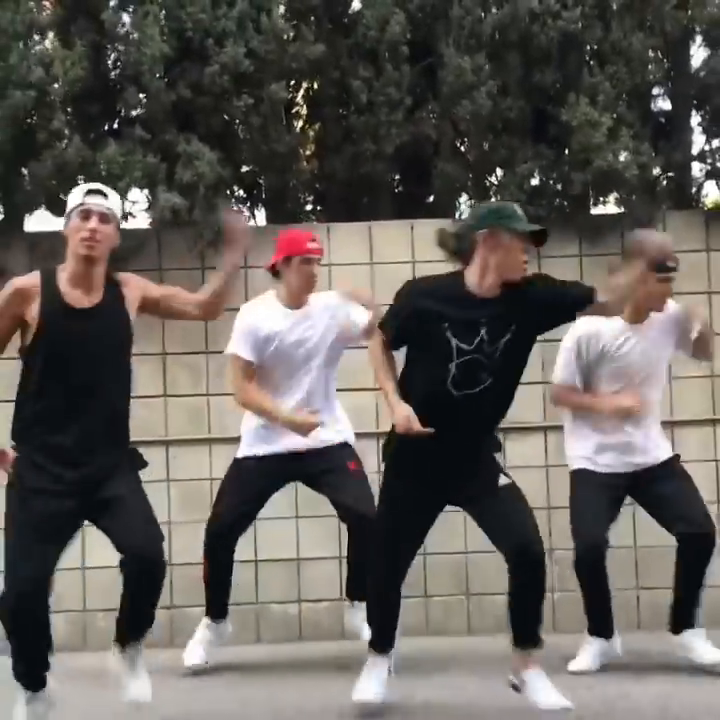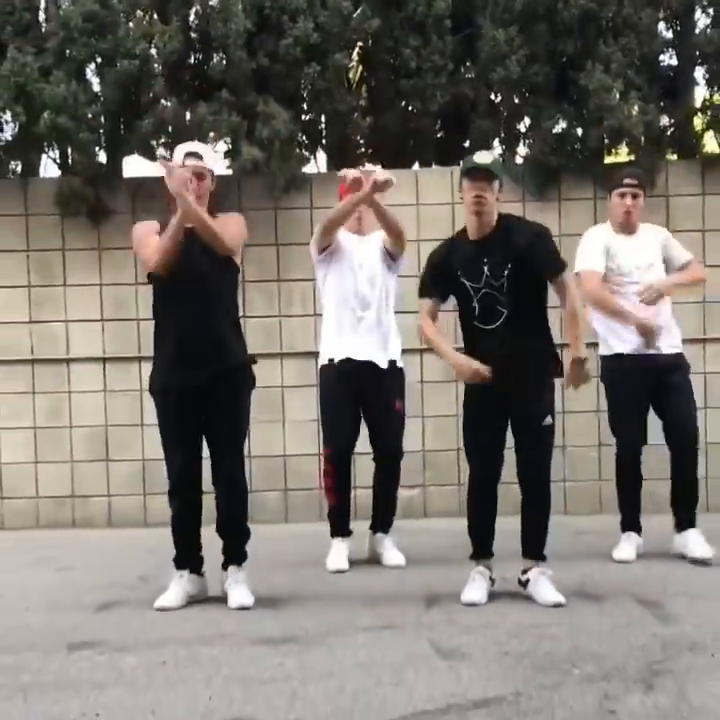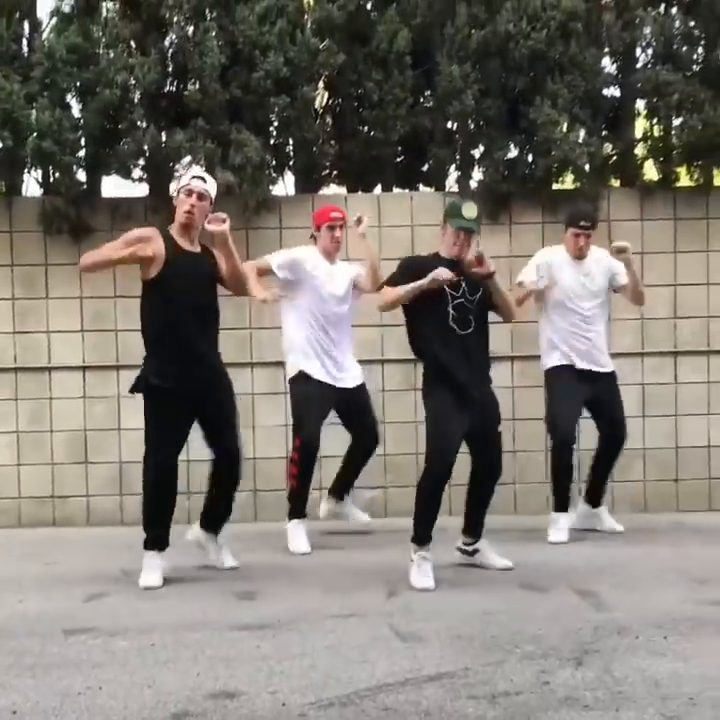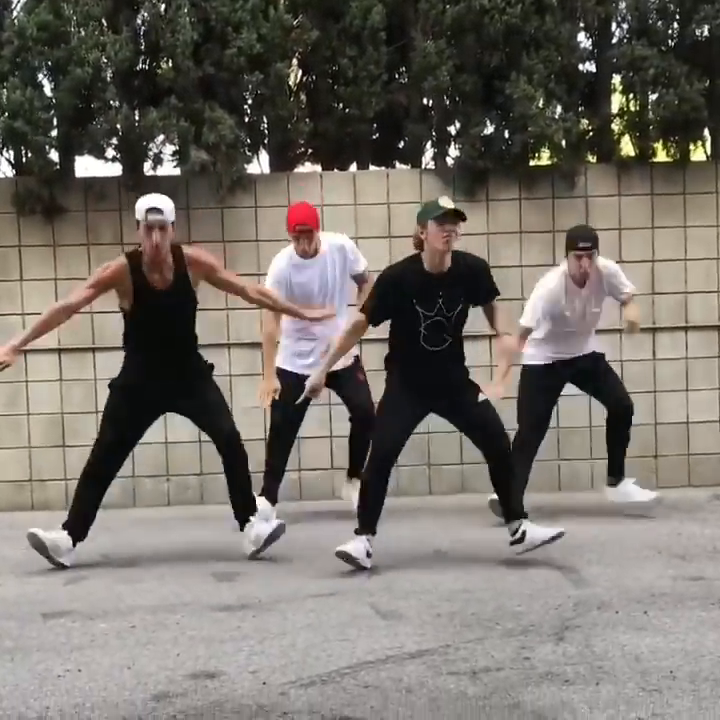
dt=1s
person 1, frame 1
left shoulder: (131, 291)
left elbow: (205, 307)
left wrist: (233, 254)
left hip: (110, 465)
left knee: (146, 559)
left ankle: (129, 646)
person 1, frame 2
left shoulder: (228, 223)
right shoulder: (148, 231)
left elbow: (225, 242)
right elbow: (160, 264)
left wrist: (188, 202)
right wrist: (177, 204)
left hip: (227, 369)
right hip: (173, 373)
left knee: (229, 472)
right knee: (182, 478)
left ankle: (234, 569)
right ankle: (188, 572)
person 1, frame 3
left shoulder: (210, 251)
right shoulder: (148, 239)
left elbow: (240, 287)
right elbow: (87, 262)
left wrist: (224, 238)
right wrist: (133, 255)
left hip: (209, 369)
right hip: (164, 373)
left knee: (229, 457)
right knee: (161, 461)
left ankle: (209, 532)
right ankle: (155, 552)
person 1, frame 4
left shoulder: (192, 260)
right shoulder: (120, 270)
left elbow: (245, 290)
right elbow: (66, 307)
left wrist: (299, 313)
left hip: (189, 373)
right hip: (138, 382)
left knee: (230, 443)
right knee: (104, 458)
left ankle: (250, 526)
right ankle: (69, 537)
person 2, frame 1
left shoulder: (533, 294)
right shoulder: (422, 296)
left elbow: (611, 301)
right elbow: (381, 344)
right wrist: (394, 403)
left hip: (477, 459)
right hip: (416, 460)
left knee: (528, 552)
right knee: (390, 565)
left ankle: (527, 667)
right ankle: (378, 658)
person 2, frame 2
left shoulder: (529, 236)
right shoulder: (446, 255)
left elbow: (567, 290)
right elbow: (425, 319)
left wrist: (578, 352)
right wrist: (453, 357)
left hip: (533, 374)
right hip: (484, 379)
left knee: (535, 476)
right knee: (482, 477)
left ankle: (534, 568)
right ankle: (481, 567)
person 2, frame 3
left shoulder: (475, 271)
right shoulder: (416, 266)
left elbow: (509, 314)
right elbow: (384, 301)
left wrist: (489, 277)
right wrist: (429, 281)
left hip: (478, 384)
right hip: (442, 385)
left knee: (489, 466)
right knee: (440, 463)
left ankle: (471, 542)
right ankle: (421, 551)
person 2, frame 4
left shoulder: (473, 268)
right shoulder: (397, 276)
left elbow: (488, 302)
right elbow: (360, 323)
left wrist: (502, 334)
right wrist: (323, 368)
left hip: (454, 379)
right hip: (407, 383)
left knee: (497, 443)
right knee: (382, 454)
left ankle: (518, 528)
right ankle: (363, 539)
person 3, frame 1
left shoulder: (336, 308)
right shoulder: (255, 314)
right elbow: (241, 387)
left wrist: (370, 306)
right wrist: (286, 417)
left hip: (327, 438)
right hip: (265, 443)
left knee: (363, 515)
right knee: (220, 530)
left ankle: (359, 605)
right ankle: (214, 622)
person 3, frame 2
left shoulder: (384, 246)
right shoulder: (329, 244)
left elbow: (399, 235)
right elbow: (328, 223)
left wrist: (373, 194)
right wrist: (362, 189)
left hip: (383, 360)
right hip: (339, 360)
left knee: (389, 451)
right knee: (337, 451)
left ankle: (381, 535)
right ankle: (339, 538)
person 3, frame 3
left shoulder: (349, 268)
right shoulder: (298, 258)
left elbow: (374, 285)
right elbow: (250, 268)
left wrist: (365, 239)
right wrist: (257, 290)
left hip: (345, 370)
right hip: (309, 369)
left knee: (368, 434)
right knee: (306, 440)
left ankle: (337, 497)
right ankle: (296, 520)
person 3, frame 4
left shoulder: (342, 246)
right shoulder: (282, 265)
left elbow: (366, 284)
right elbow: (271, 322)
right wrist: (268, 374)
left hip: (342, 353)
right hip: (295, 359)
left knee: (365, 412)
right knee: (282, 428)
left ankle: (354, 480)
right ankle: (267, 499)
person 4, frame 1
left shoulder: (671, 316)
right shoulder: (589, 331)
right elbow: (559, 392)
right wrist: (608, 403)
left hip: (653, 455)
right hip: (595, 461)
right knee: (588, 550)
right ankle: (601, 638)
person 4, frame 2
left shoulder: (658, 236)
right shoulder: (596, 238)
left elbow: (696, 271)
right elbow: (591, 291)
left wrist: (665, 287)
right wrist: (636, 320)
left hip: (668, 353)
right hip: (622, 357)
left knee: (685, 440)
right knee: (629, 447)
left ankle: (686, 528)
right ankle: (630, 531)
person 4, frame 3
left shoulder: (605, 260)
right shoulder: (545, 260)
left elbow: (637, 300)
right elbow: (516, 300)
left wrist: (628, 263)
right wrist: (532, 290)
left hip: (600, 365)
right hip: (562, 365)
left knee: (615, 436)
right knee: (563, 435)
left ankle: (591, 507)
right ankle: (561, 513)
person 4, frame 4
left shoulder: (607, 270)
right shoulder: (550, 287)
left elbow: (629, 296)
right elbow: (520, 334)
left wrist: (631, 311)
right wrist: (500, 378)
left hip: (585, 355)
right hip: (543, 361)
left knee: (622, 406)
right knee: (530, 429)
left ankle: (617, 483)
